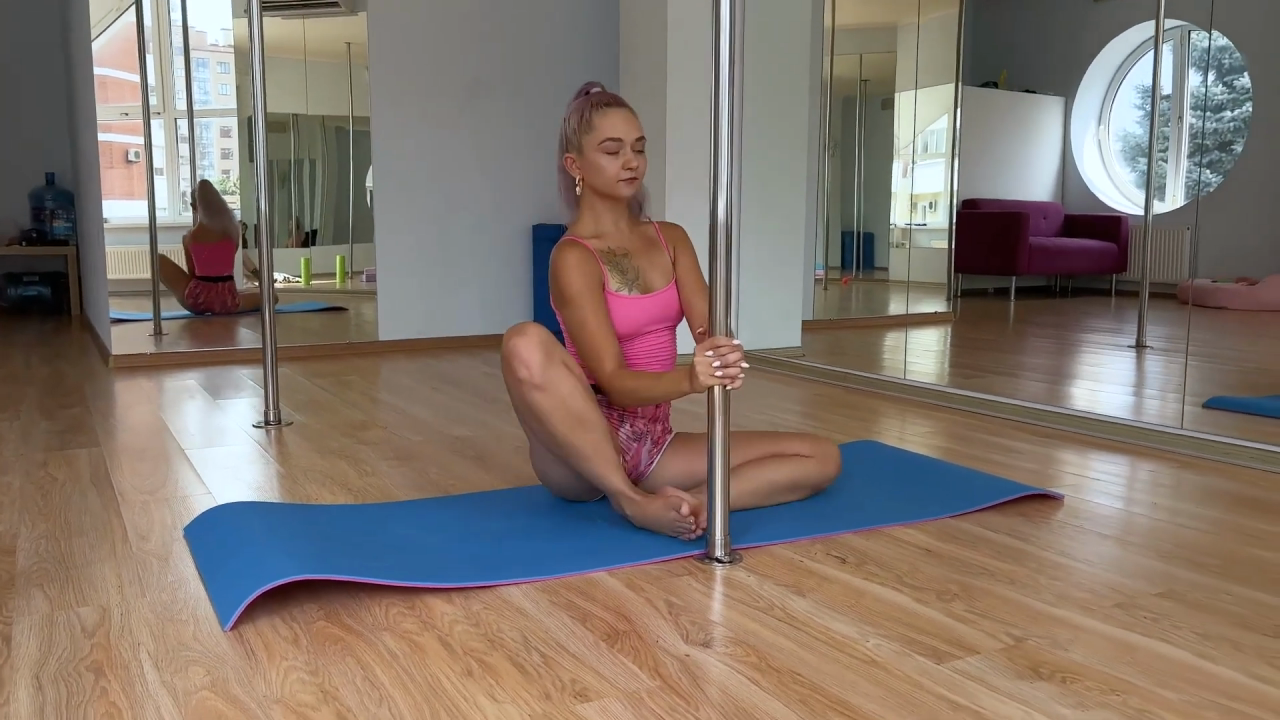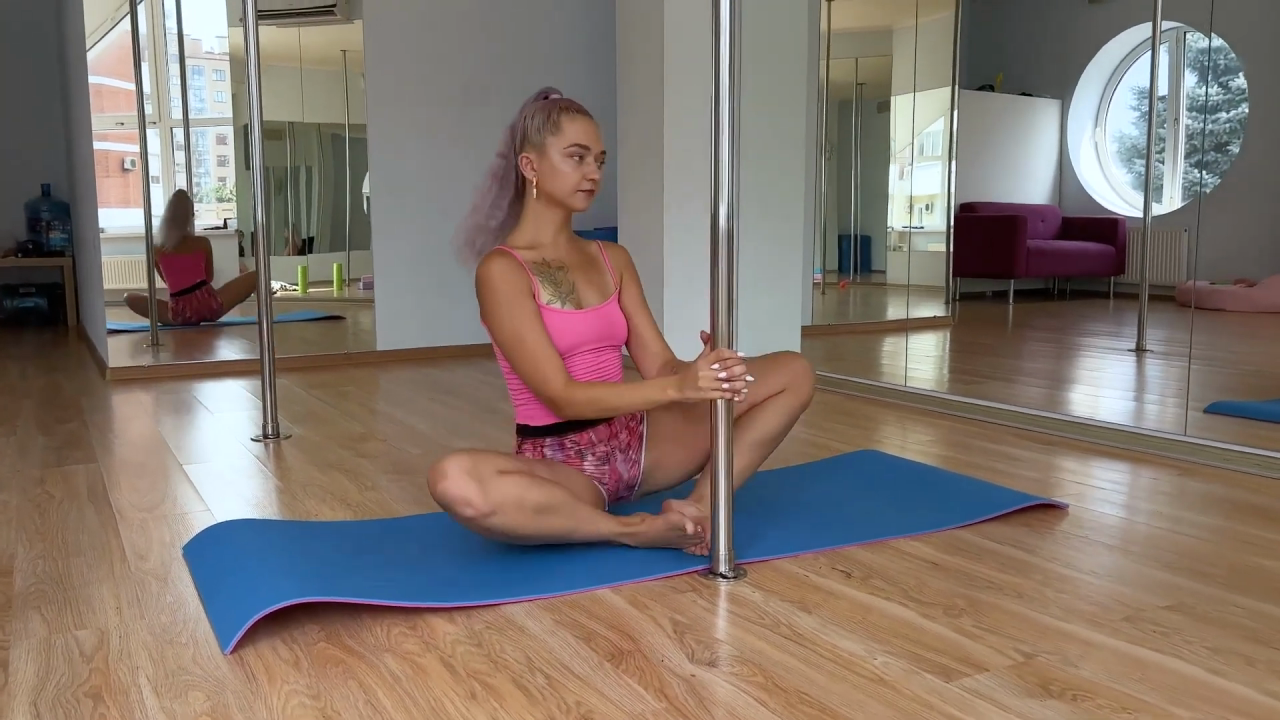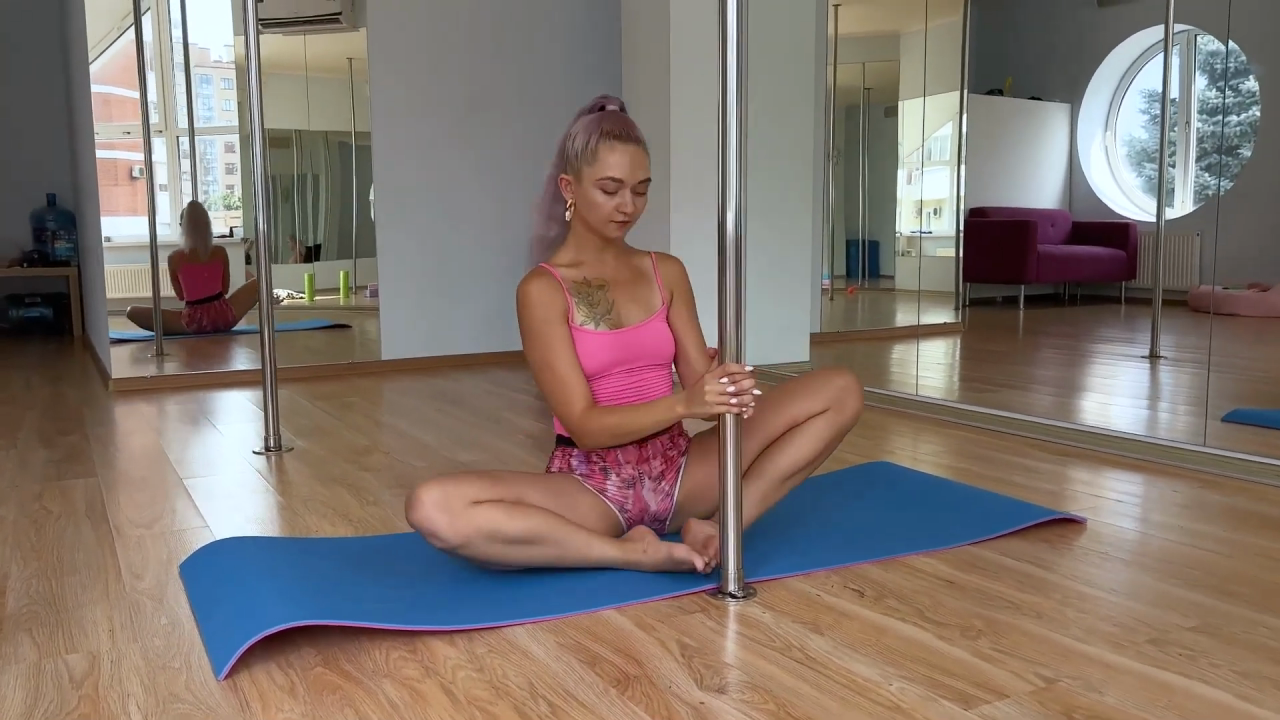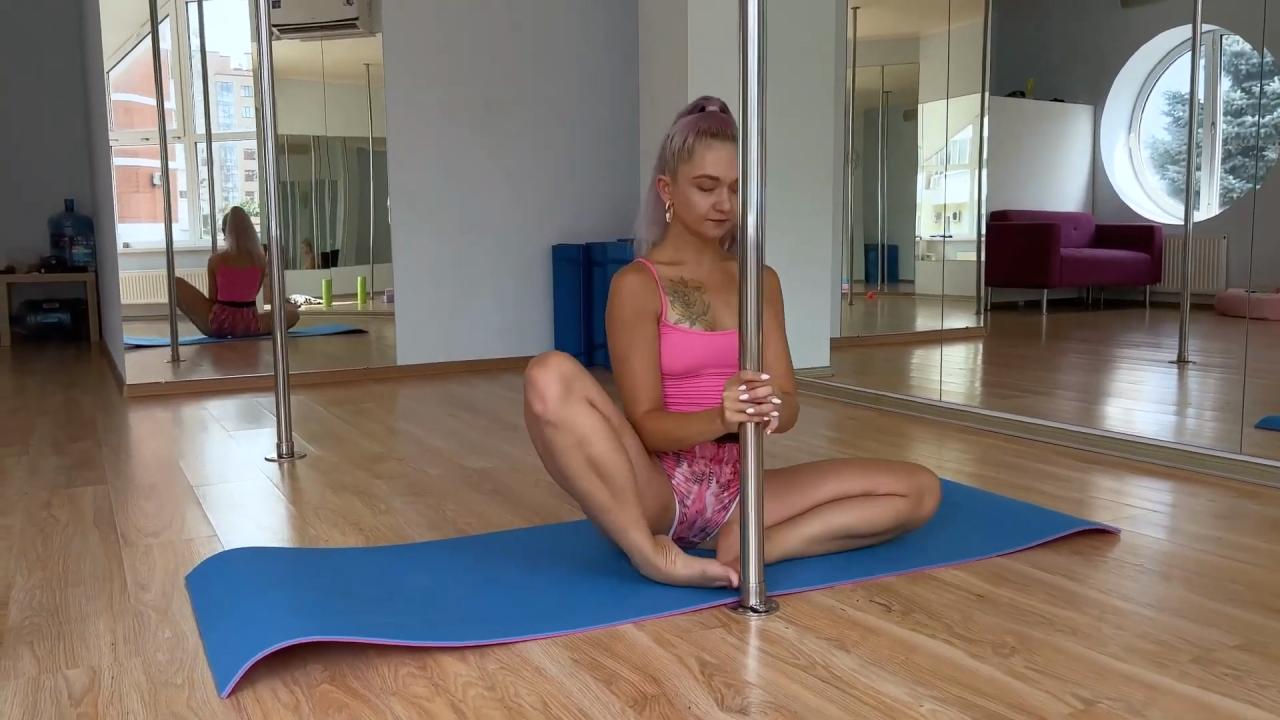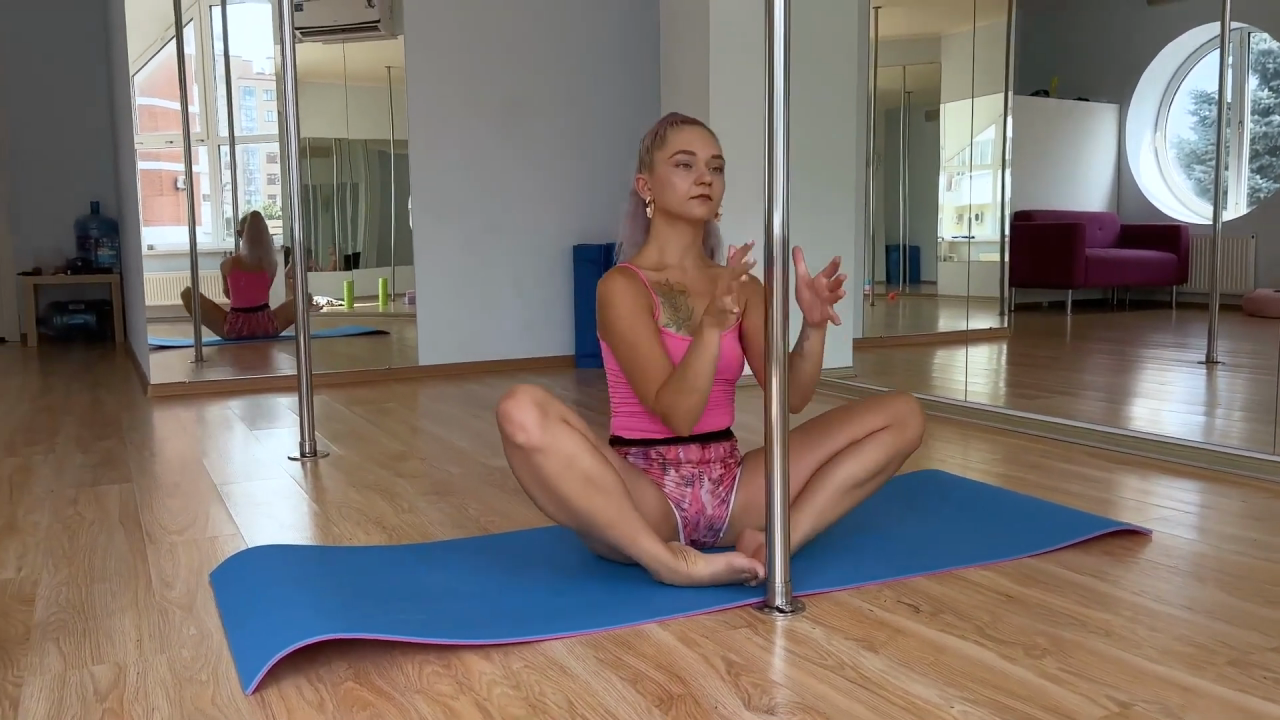
dt=0.5s
person 1, frame 1
left shoulder: (671, 239)
right shoulder: (573, 258)
left elbow: (709, 330)
right elbow: (613, 381)
left wrist: (719, 355)
right wrist: (687, 380)
left hip: (654, 441)
right hip: (584, 448)
left knee: (823, 459)
right knee: (525, 343)
left ankle: (686, 501)
right ankle: (632, 498)
person 1, frame 2
left shoulder: (613, 259)
right shoulder: (501, 269)
left elbow: (659, 365)
right elbow: (561, 396)
left wrist: (704, 371)
right wrist: (678, 388)
left hip: (635, 445)
right hip: (561, 467)
left knee: (794, 372)
right knee: (454, 480)
left ankle: (698, 506)
right ankle: (629, 529)
person 1, frame 3
left shoulder: (667, 272)
right shoulder: (542, 289)
left elbow: (698, 383)
right elbow: (584, 425)
left wrist: (724, 388)
right wrist: (685, 404)
left hip: (675, 472)
right hip: (590, 486)
left knee: (841, 392)
right knee: (431, 508)
left ankle: (718, 527)
right ankle: (628, 552)
person 1, frame 4
left shoulder: (761, 281)
right shoulder: (636, 284)
left elbow: (789, 406)
right elbow: (646, 426)
left wrist: (768, 407)
right wrist: (720, 418)
left hip: (733, 486)
right hip: (654, 487)
left knee: (920, 492)
right knee: (551, 376)
left ankle: (747, 546)
right ankle: (653, 556)
person 1, frame 5
left shoulder: (742, 285)
right shoulder: (622, 286)
left elbow: (791, 397)
right elbow: (677, 414)
left wrist: (813, 325)
right wrist: (711, 320)
left hip: (728, 484)
right hip: (647, 495)
left knee: (903, 414)
right knee: (521, 411)
right ankle: (668, 560)
